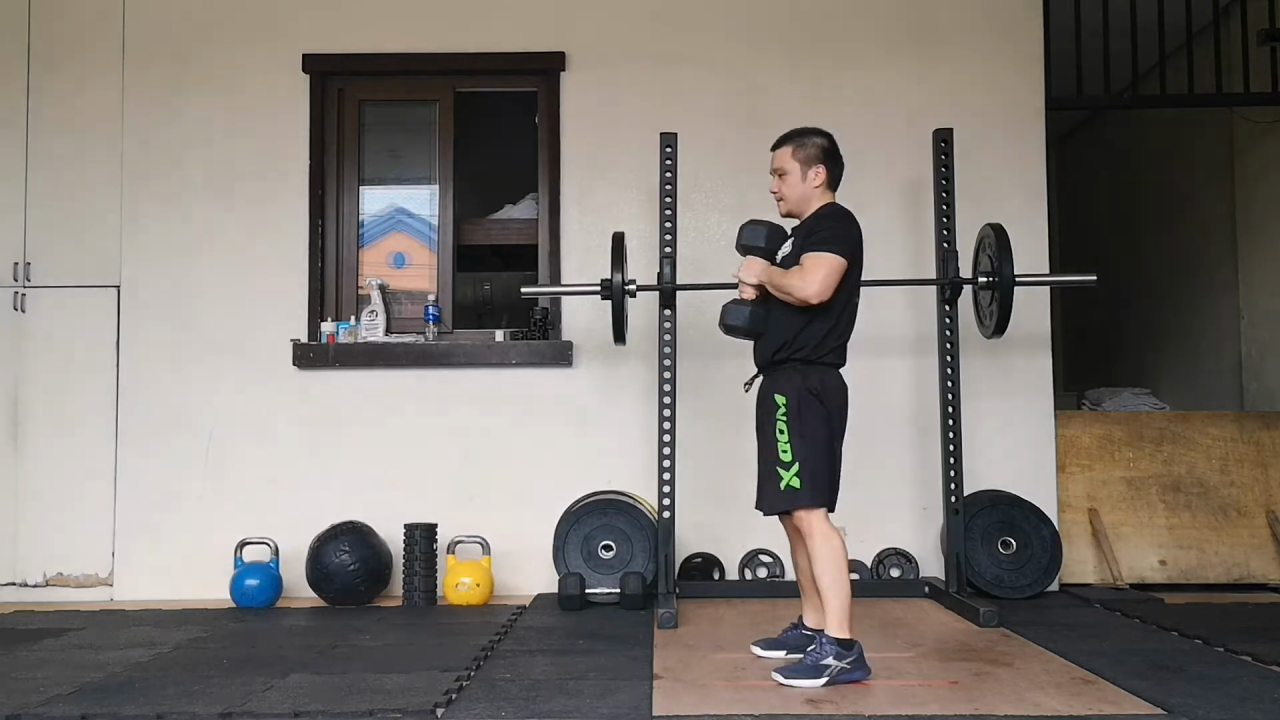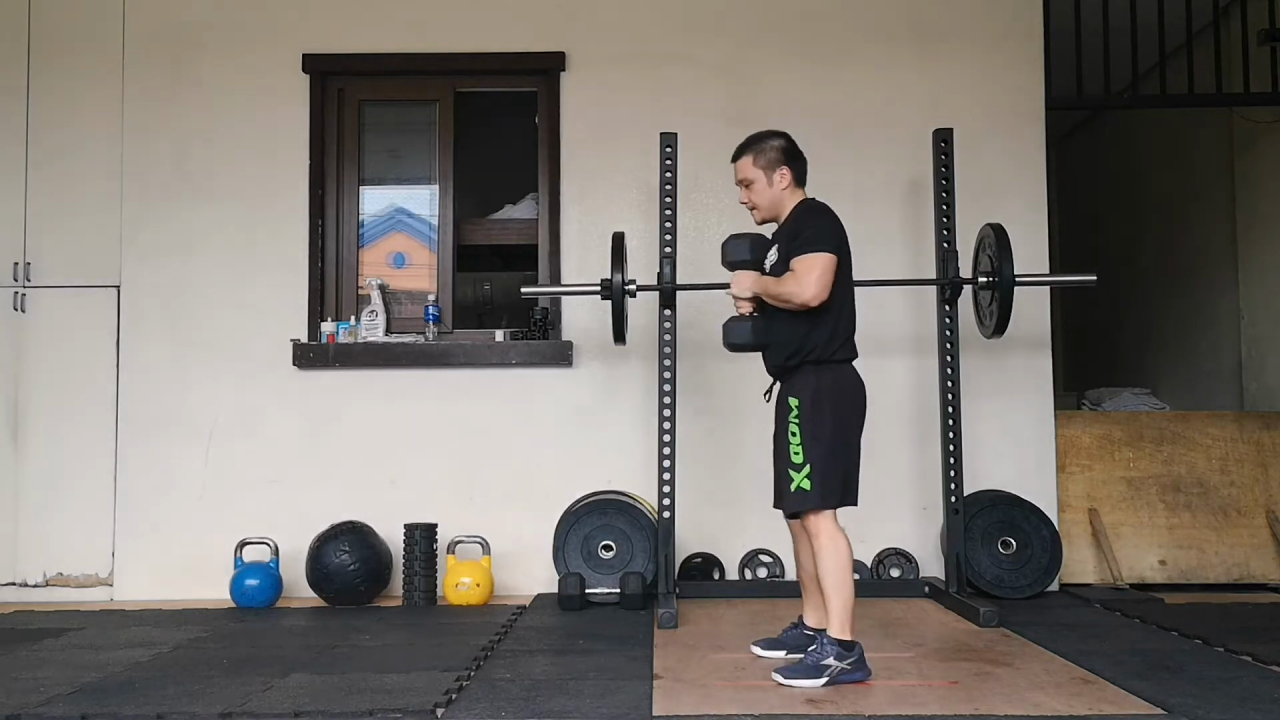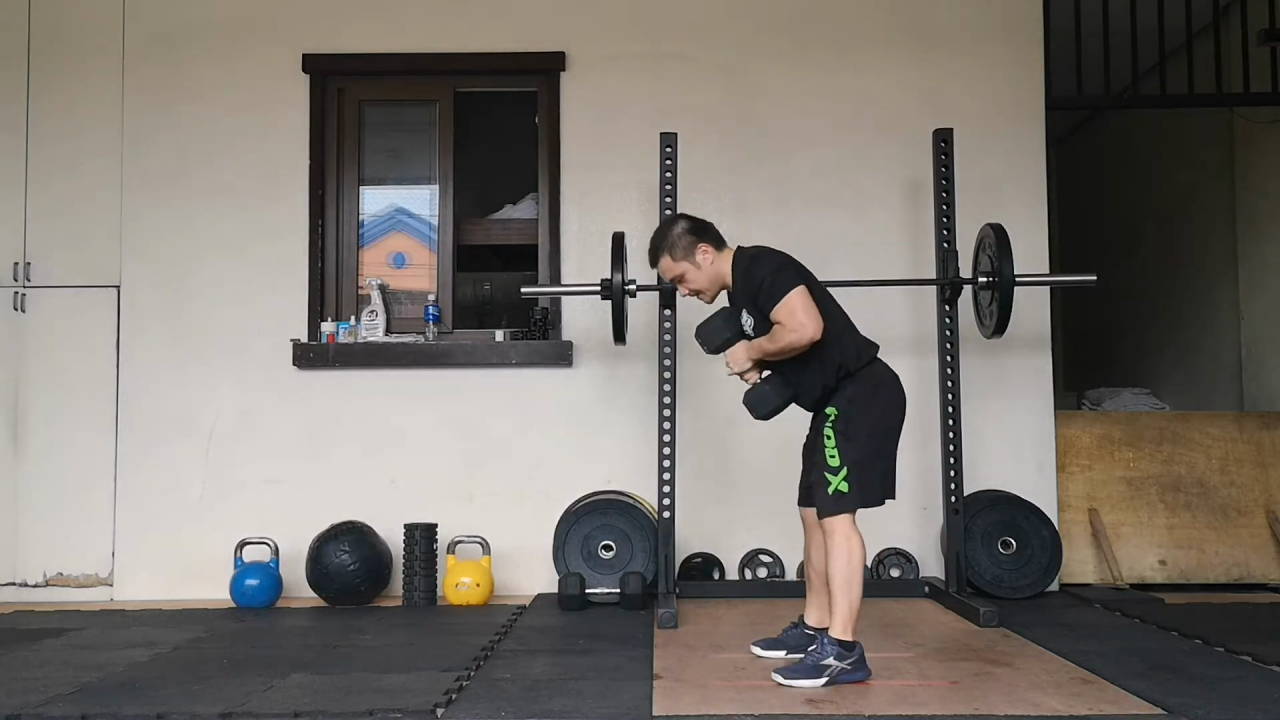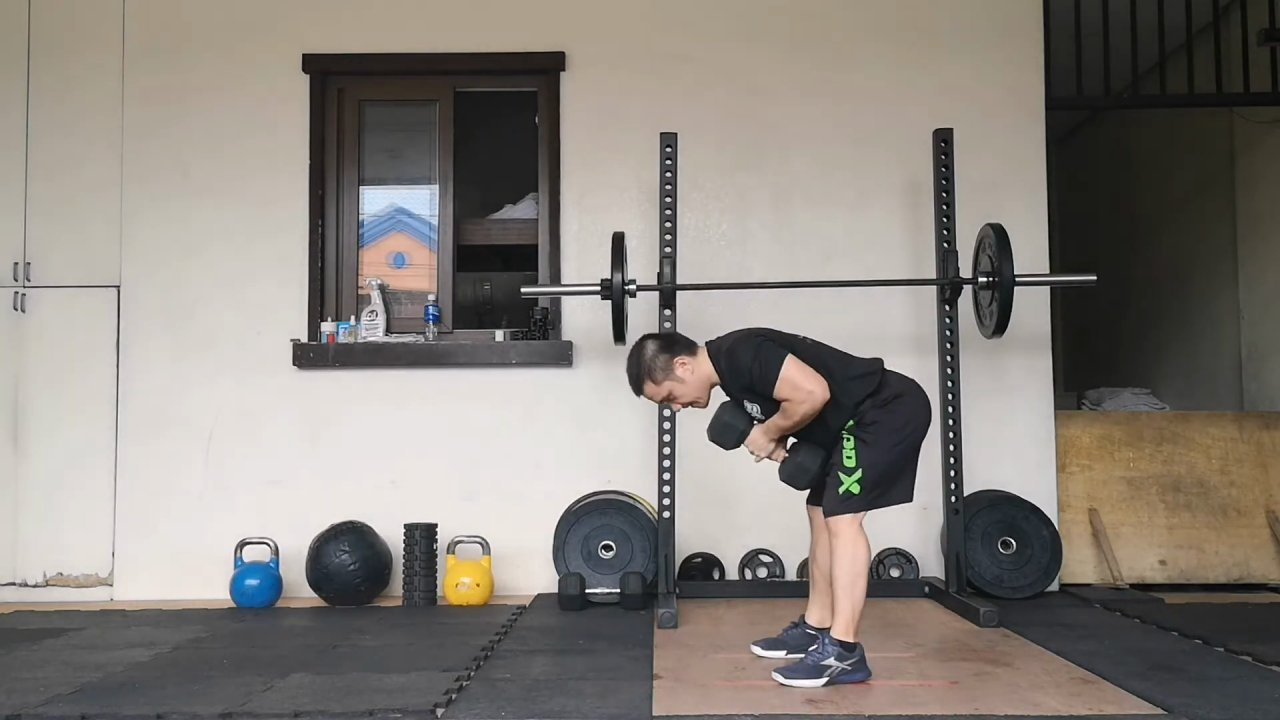
dt=0.7s
person 1, frame 1
left shoulder: (834, 223)
right shoulder: (805, 232)
left elbow: (812, 288)
left wrist: (763, 272)
right wrist: (757, 287)
left hip: (805, 386)
right hip: (785, 384)
left knee: (809, 513)
right knee: (793, 514)
left ankle: (842, 648)
right ankle: (812, 628)
person 1, frame 2
left shoulder: (814, 219)
right shoulder: (787, 232)
left elbow: (809, 290)
left wrist: (755, 282)
right wrist: (752, 298)
left hip: (820, 386)
right hip: (800, 388)
left knee: (817, 514)
right knee: (801, 515)
left ankle: (842, 649)
right ankle: (813, 627)
person 1, frame 3
left shoulder: (760, 267)
right shoulder: (741, 288)
left elbow: (805, 329)
left wrist: (750, 351)
right wrist: (755, 364)
left hip: (862, 397)
right hip: (839, 403)
left knee: (836, 514)
right knee: (815, 513)
left ankle: (843, 651)
right ankle: (814, 628)
person 1, frame 4
left shoulder: (740, 355)
right shoulder: (730, 365)
left elbow: (813, 392)
left wrist: (768, 434)
right wrist: (773, 437)
left hip: (889, 409)
right hip: (867, 416)
left knee: (843, 516)
right knee: (822, 512)
left ankle: (843, 651)
right ankle: (815, 628)
